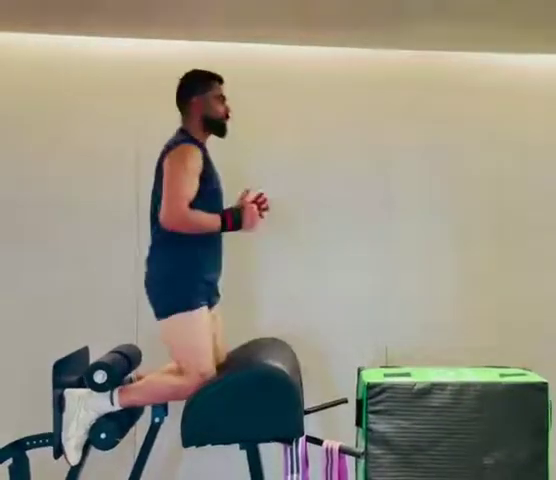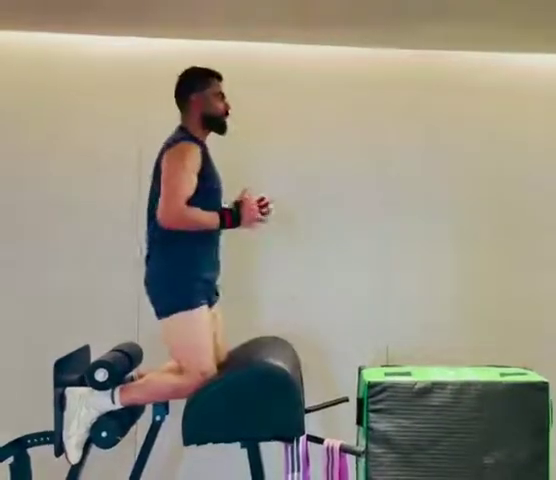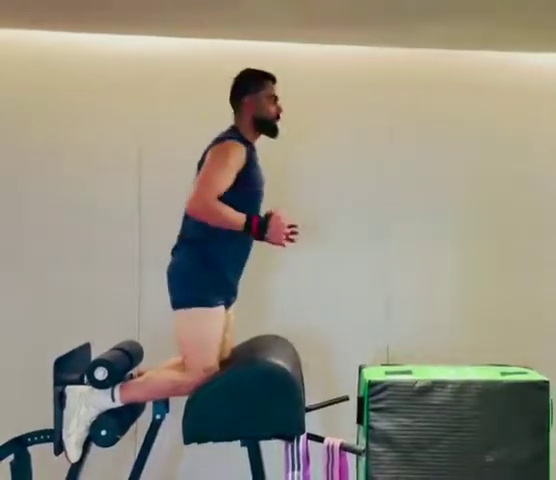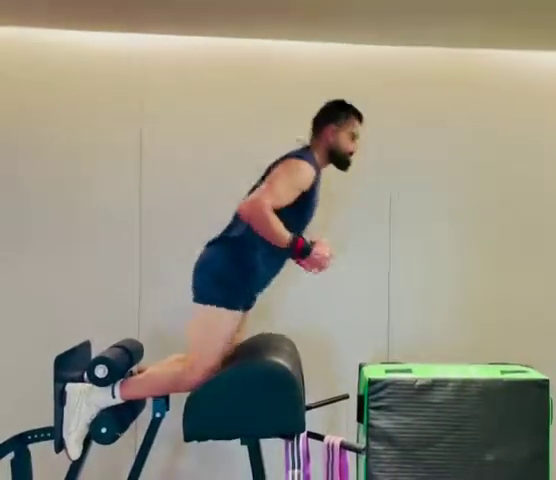
dt=0.3s
person 1, frame 1
left shoulder: (193, 151)
right shoulder: (185, 151)
right elbow: (173, 216)
left wrist: (238, 212)
right wrist: (234, 220)
left hip: (197, 279)
right hip: (178, 281)
left knee: (215, 367)
right knee: (199, 379)
left ankle: (120, 386)
right ankle: (94, 402)
person 1, frame 2
left shoulder: (194, 149)
right shoulder: (183, 149)
right elbow: (170, 214)
left wrist: (237, 212)
right wrist: (233, 217)
left hip: (195, 278)
right hip: (177, 279)
left knee: (215, 365)
right knee: (199, 378)
left ankle: (121, 384)
right ankle: (96, 401)
person 1, frame 3
left shoulder: (243, 148)
right shoulder: (233, 147)
right elbow: (199, 204)
left wrist: (266, 228)
right wrist: (259, 227)
left hip: (215, 275)
right hip: (200, 274)
left knee: (217, 362)
right knee: (200, 374)
left ankle: (120, 381)
right ankle: (96, 399)
person 1, frame 4
left shoulder: (305, 169)
right shoulder: (301, 167)
right elbow: (253, 209)
left wrist: (303, 251)
right wrist: (301, 248)
left hip: (237, 277)
right hip: (227, 275)
left knee: (204, 363)
right knee: (200, 372)
left ankle: (129, 378)
right ankle: (98, 396)
